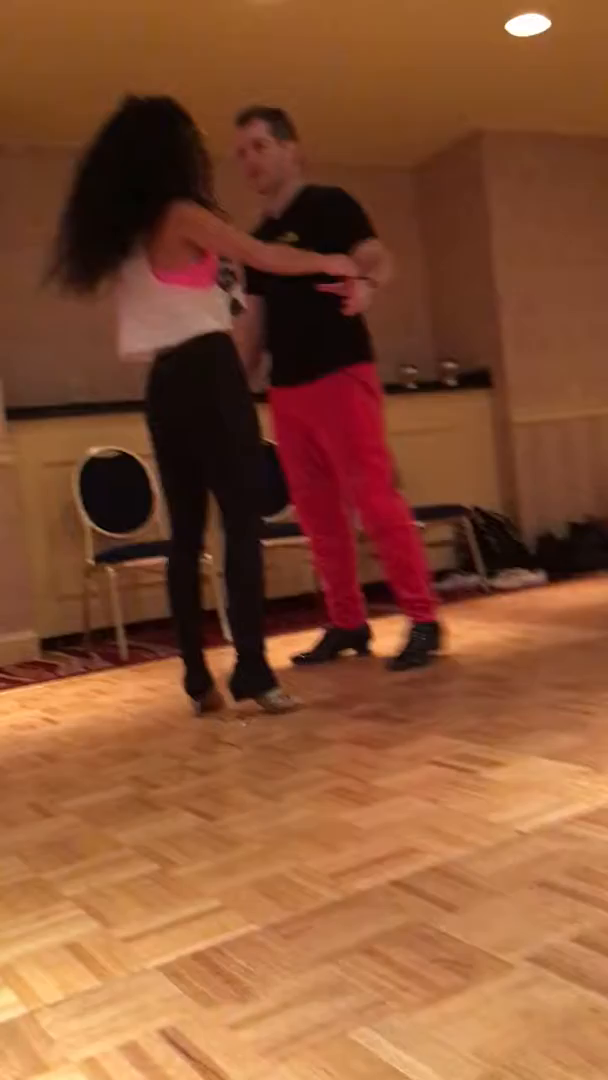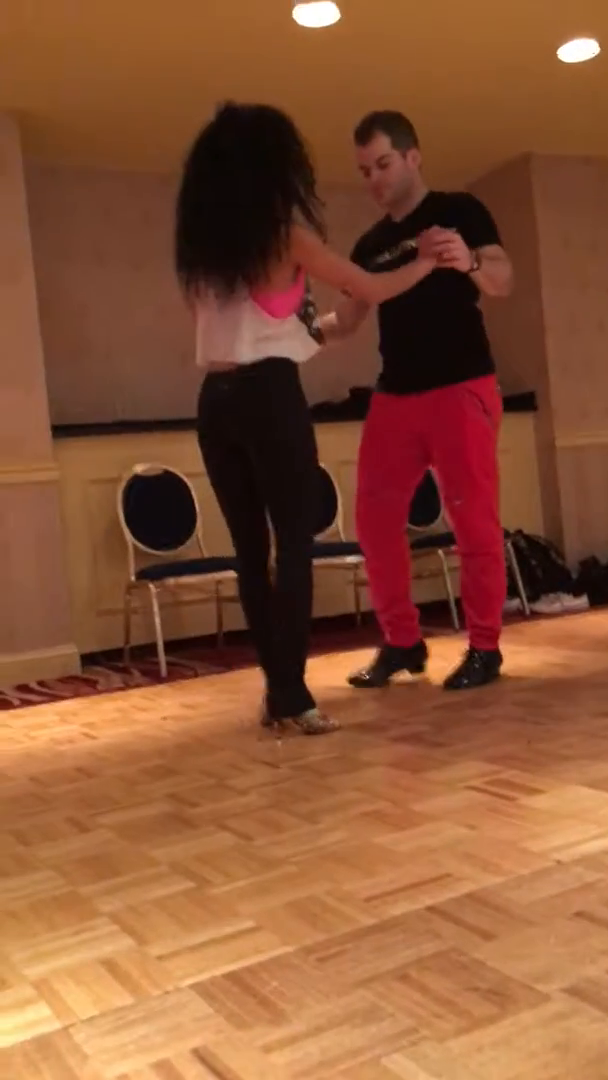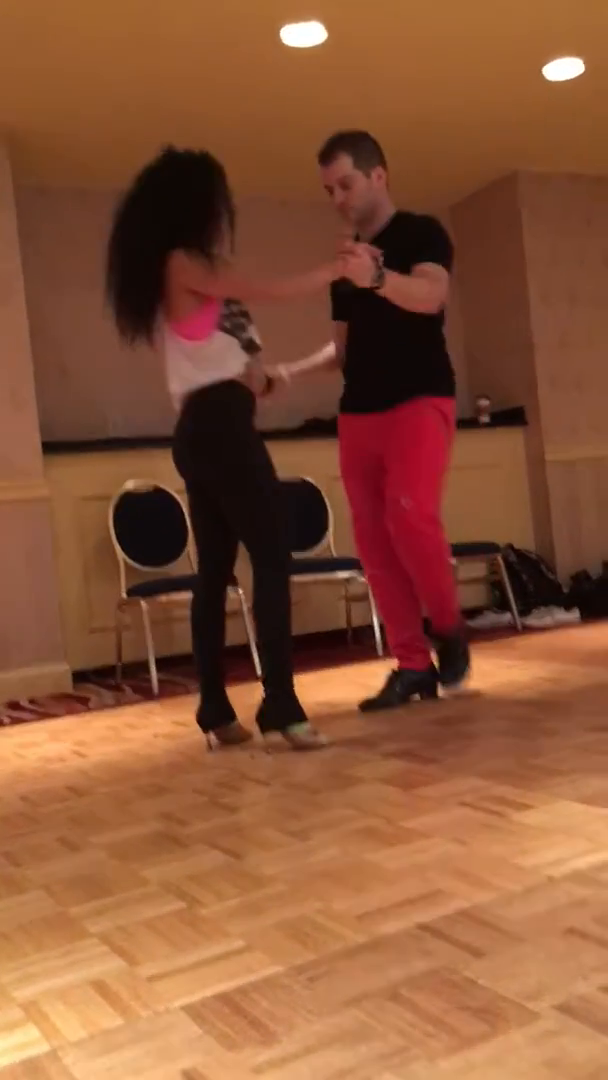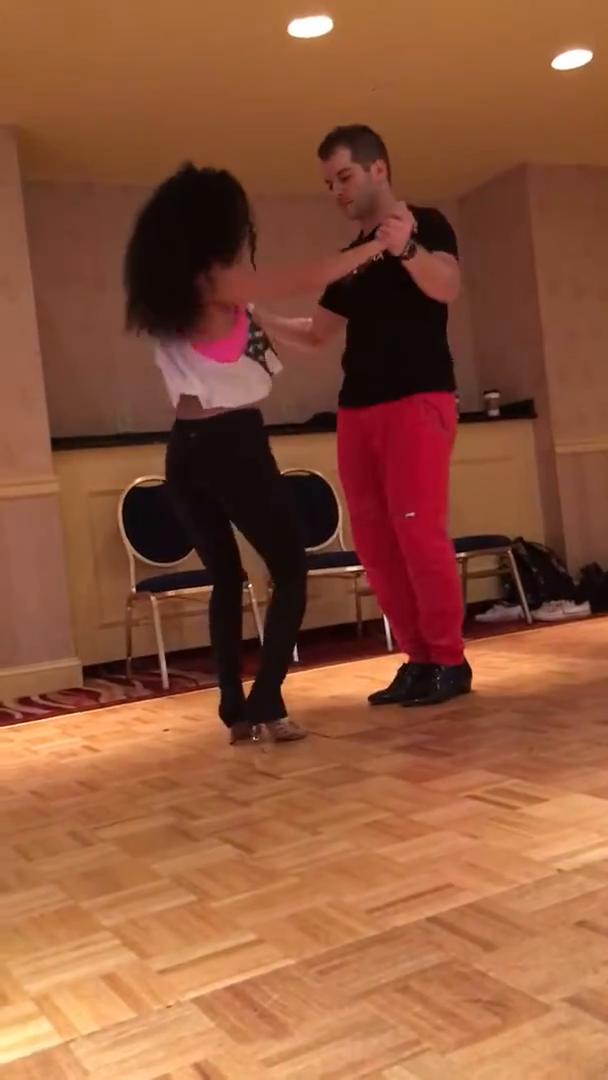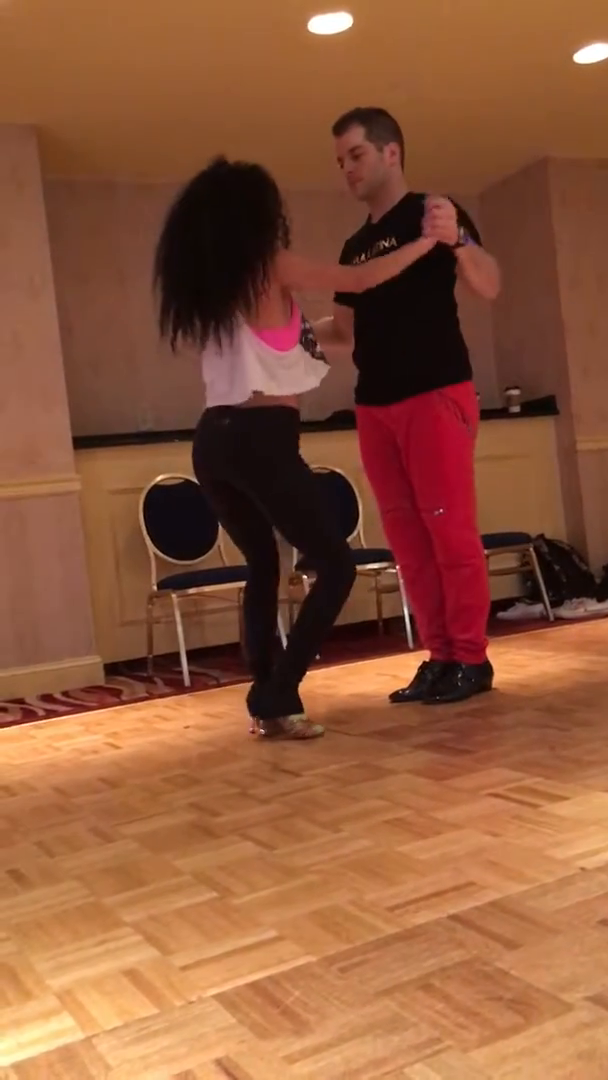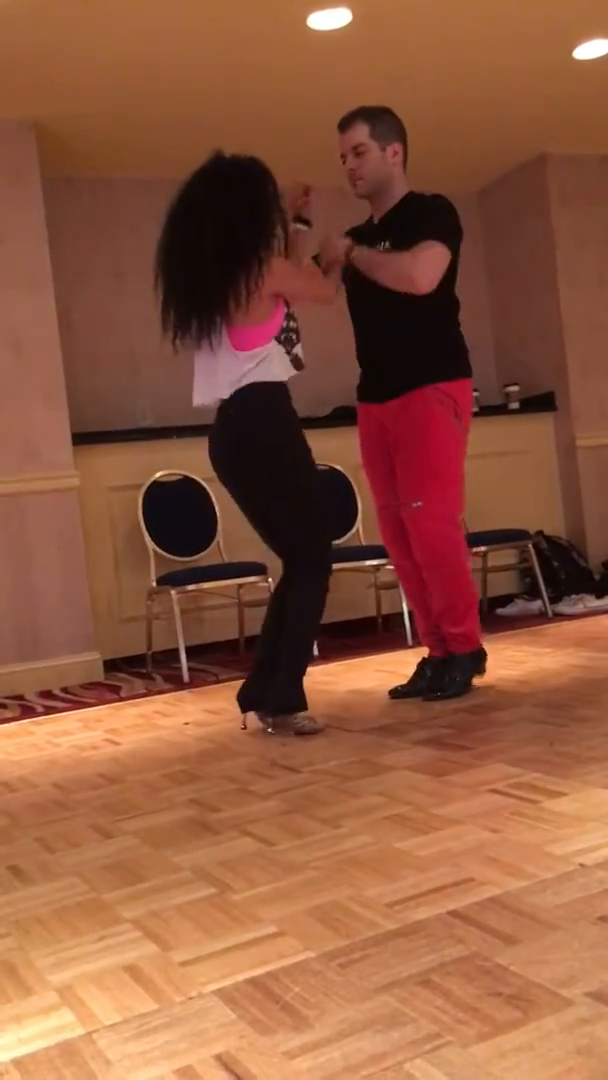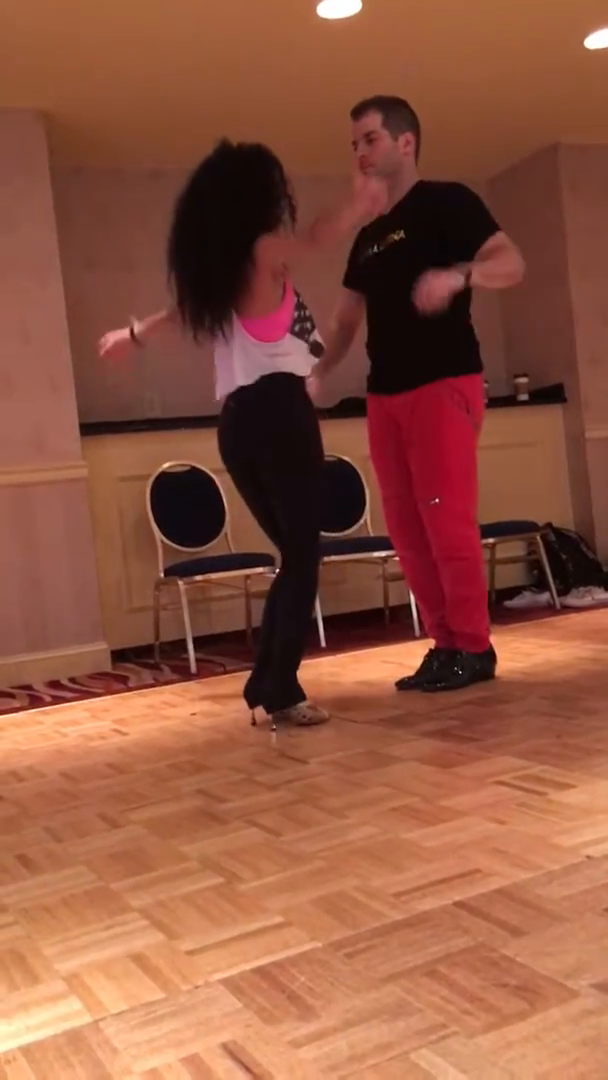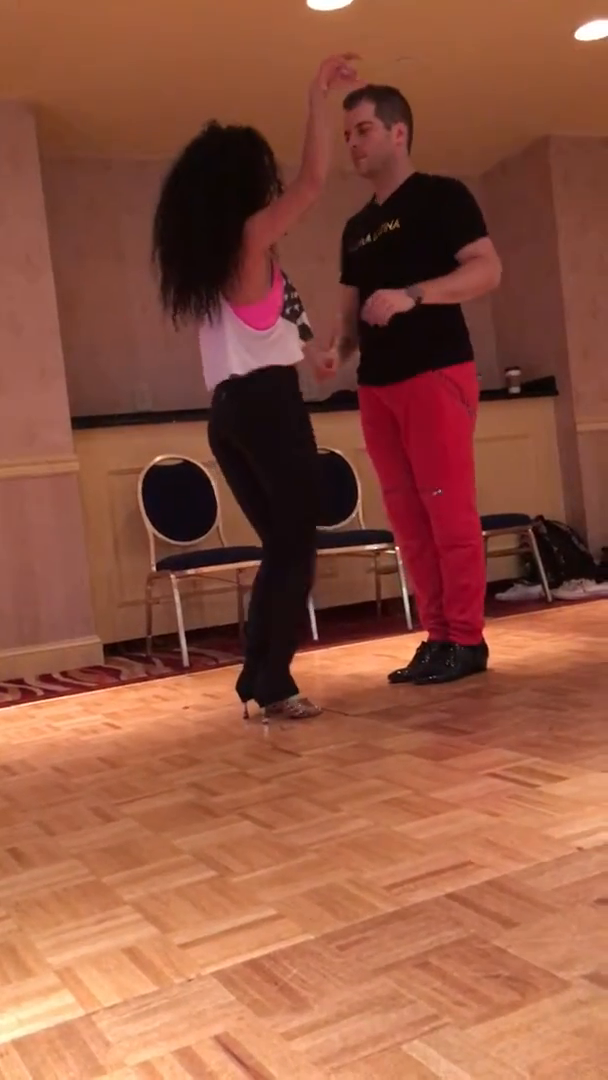
dt=0.7s
person 1, frame 1
left shoulder: (123, 235)
right shoulder: (180, 214)
right elbow: (266, 256)
right wrist: (329, 264)
left hip: (164, 385)
right hip: (206, 374)
left knee: (185, 532)
right knee: (242, 522)
left ankle: (198, 678)
right ankle: (252, 672)
person 1, frame 2
left shoulder: (205, 241)
right shoulder: (287, 231)
right elbow: (371, 290)
right wrist: (426, 262)
left hip: (215, 401)
right hip: (268, 394)
left knee: (250, 549)
right knee: (293, 544)
left ankle: (277, 687)
right ankle: (291, 693)
person 1, frame 3
left shoulder: (177, 269)
right shoulder: (184, 262)
right elbow: (271, 289)
left wrist: (256, 372)
right wrist: (343, 268)
left hip: (203, 426)
right hip: (222, 423)
left knee: (215, 569)
right knee: (272, 559)
left ankle: (215, 711)
right ankle: (281, 709)
person 1, frame 4
left shoulder: (170, 289)
right shoulder: (219, 281)
right elbow: (309, 279)
right wrist: (382, 243)
left hip: (186, 449)
right hip: (232, 443)
left knee: (226, 577)
right knee: (289, 569)
left ankle: (235, 707)
right ankle: (264, 701)
person 1, frame 5
left shoulder: (202, 285)
right shoulder: (273, 268)
right elbow: (363, 279)
right wrist: (429, 239)
left hip: (214, 441)
right hip: (266, 437)
left knee: (262, 566)
right knee: (335, 567)
left ankle: (265, 695)
right ankle: (279, 696)
person 1, frame 6
left shoulder: (201, 277)
right shoulder: (265, 267)
right elbow: (326, 289)
left wrist: (296, 232)
left hip: (226, 432)
right hip: (265, 420)
left knee: (298, 559)
right knee: (313, 560)
left ankle: (263, 690)
right ankle: (284, 696)
person 1, frame 7
left shoulder: (213, 267)
right shoulder: (262, 252)
left elbow: (179, 306)
right elbow: (319, 237)
left wrist: (133, 332)
left hip: (237, 423)
right hip: (279, 410)
left knee: (294, 553)
right knee: (303, 554)
left ankle: (265, 682)
right ankle: (279, 689)
person 1, frame 8
left shoulder: (204, 250)
right shoulder: (251, 236)
right elbow: (312, 179)
right wrist: (319, 94)
left hip: (228, 413)
right hip: (269, 405)
left knee: (279, 547)
right knee: (297, 549)
left ankle: (257, 677)
right ankle: (272, 681)
person 2, frame 1
left shoulder: (330, 206)
right shoulder: (258, 240)
left elbow: (380, 262)
left wrist: (365, 284)
right wrist: (241, 376)
left hip: (341, 375)
right hip: (286, 388)
left knee: (372, 496)
right knee: (316, 512)
left ankle: (423, 619)
right ankle: (347, 623)
person 2, frame 2
left shoulder: (460, 211)
right shoulder: (370, 245)
left elbow: (502, 280)
right elbow: (345, 321)
left wrist: (471, 263)
left hip: (461, 387)
right hip: (394, 394)
left knee: (473, 518)
right knee: (375, 513)
left ankle: (484, 646)
right ankle: (401, 640)
person 2, frame 3
left shoulder: (421, 232)
right shoulder: (344, 263)
left elbow: (430, 296)
left wrist: (376, 278)
right wrist: (293, 372)
left hip: (420, 399)
right hip: (358, 413)
left knee: (410, 513)
right knee: (374, 542)
left ankle: (450, 627)
right ankle: (414, 664)
person 2, frame 4
left shoulder: (424, 225)
right shoulder: (349, 259)
left elbow: (446, 287)
right elbow: (318, 331)
left wrist: (405, 248)
right wrist: (255, 320)
left hip: (418, 400)
right hip: (357, 408)
left knee: (418, 529)
right knee: (373, 539)
left ankle: (449, 661)
right ankle: (418, 657)
person 2, frame 5
left shoulder: (434, 214)
right shoulder: (355, 247)
left elbow: (489, 286)
left wrist: (457, 237)
left hip: (436, 394)
right hip: (375, 405)
left knee: (449, 527)
right knee: (405, 535)
left ankle: (471, 659)
right ankle: (440, 657)
person 2, frame 6
left shoulder: (431, 212)
right shoulder: (353, 243)
left elbow: (421, 276)
left wrist: (350, 253)
left hip: (434, 388)
right hip: (375, 399)
left knee: (430, 520)
right knee: (399, 532)
left ankle: (465, 647)
right ankle: (439, 652)
person 2, frame 7
left shoulder: (447, 201)
right shoulder: (365, 237)
left elbow: (511, 264)
right elbow: (348, 316)
left wrist: (458, 276)
right wrist: (317, 370)
left hip: (444, 384)
right hip: (383, 393)
left knee: (446, 517)
right knee: (405, 524)
left ankle: (474, 647)
right ankle: (445, 645)
person 2, frame 8
left shoulder: (441, 196)
right shoulder: (357, 228)
left elbow: (487, 270)
left wrist: (411, 295)
right wrist: (336, 349)
left hip: (437, 375)
right hip: (377, 385)
left knee: (449, 507)
right knee: (408, 517)
left ankle: (467, 639)
right ankle: (439, 636)
